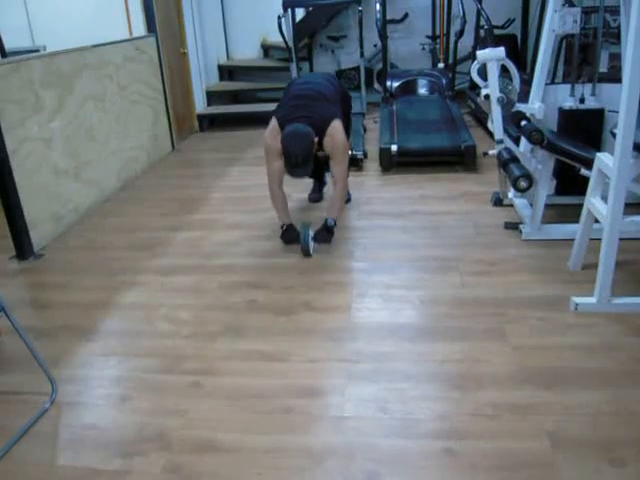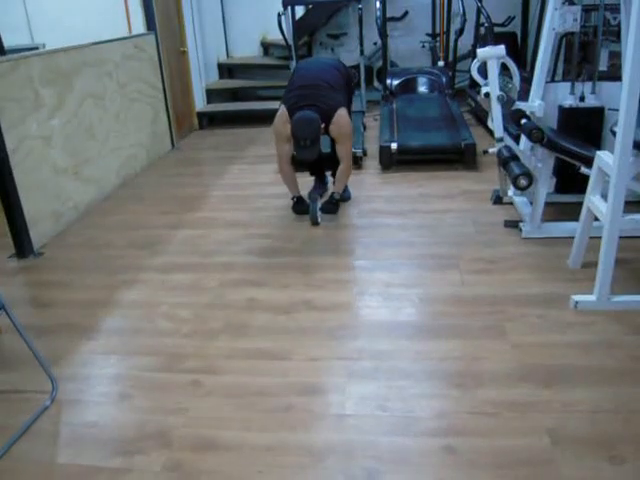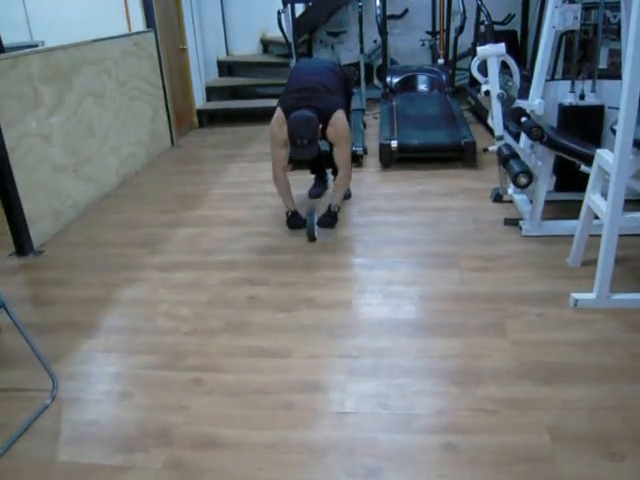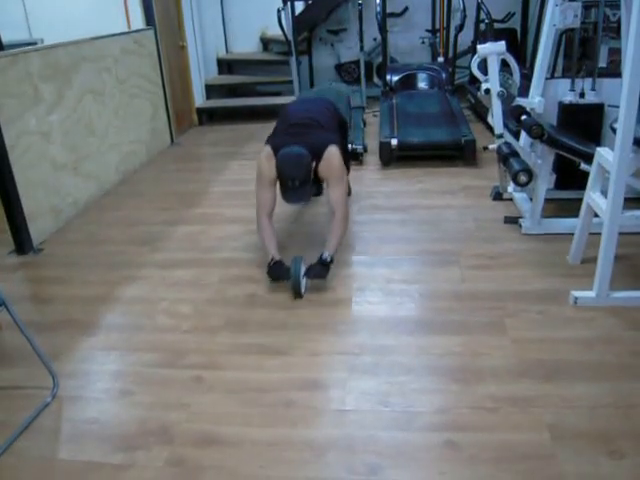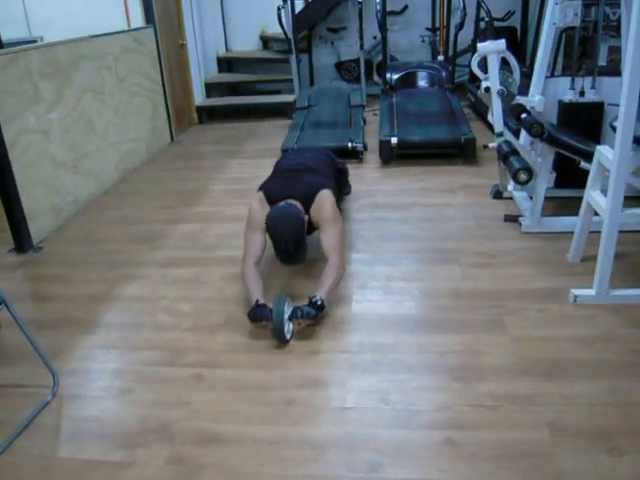
dt=0.4s
person 1, frame 1
left shoulder: (334, 134)
right shoulder: (273, 135)
left elbow: (340, 184)
right elbow: (275, 185)
left wrist: (329, 225)
right wrist: (286, 225)
left hip: (335, 88)
left knee: (341, 154)
right ankle: (318, 180)
person 1, frame 2
left shoulder: (339, 120)
right shoulder: (282, 121)
left elbow: (346, 161)
right elbow: (284, 163)
left wrist: (335, 197)
right wrist: (297, 198)
left knee: (340, 141)
right knee: (306, 152)
left ankle: (338, 180)
right ankle: (319, 178)
person 1, frame 3
left shoulder: (336, 122)
right shoulder: (279, 123)
left elbow: (345, 169)
right elbow: (279, 171)
left wrist: (333, 209)
right wrist: (291, 211)
left hip: (336, 73)
left knee: (341, 143)
left ankle: (335, 179)
right ankle: (320, 176)
person 1, frame 4
left shoulder: (330, 157)
right shoulder: (268, 159)
left elbow: (340, 213)
right elbow: (263, 215)
left wrist: (325, 259)
right wrist: (274, 260)
left hip: (329, 109)
right hip: (292, 111)
left knee: (341, 173)
left ankle: (341, 180)
right ankle: (317, 181)
person 1, frame 5
left shoulder: (323, 202)
right shoulder: (260, 205)
left elbow: (336, 260)
right elbow: (250, 262)
left wrist: (316, 302)
right wrist: (258, 304)
left hip: (326, 159)
